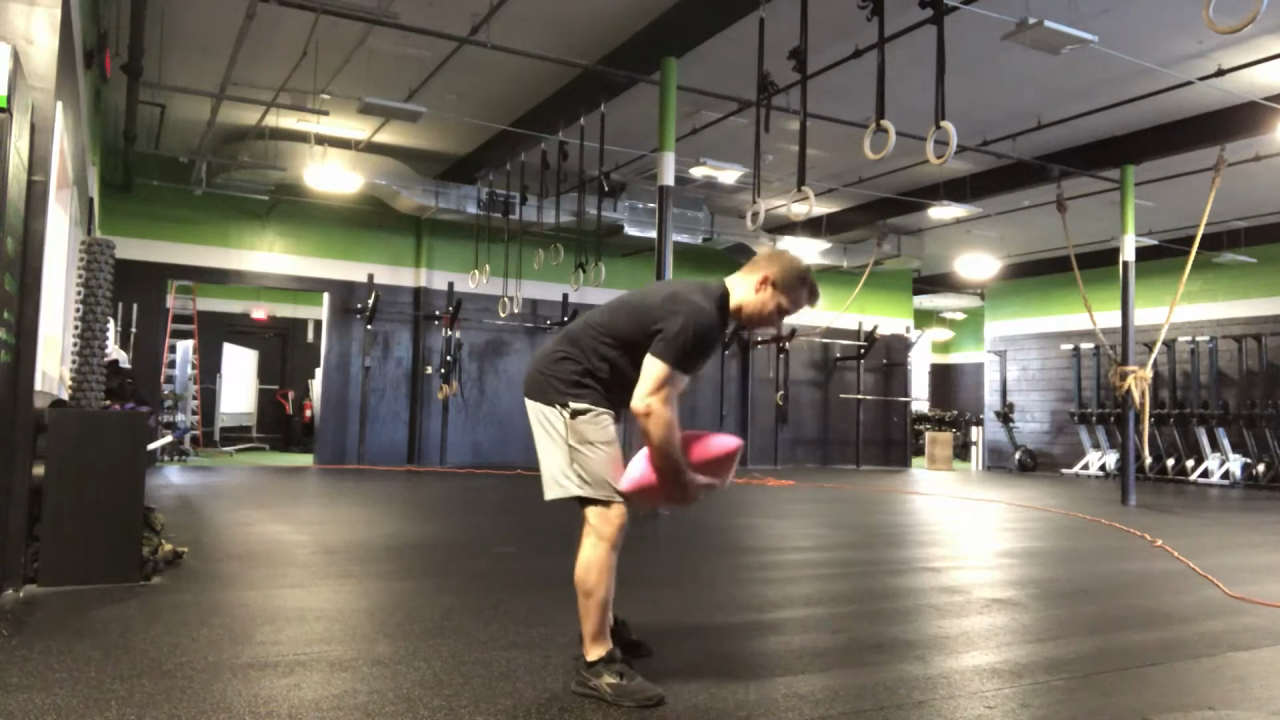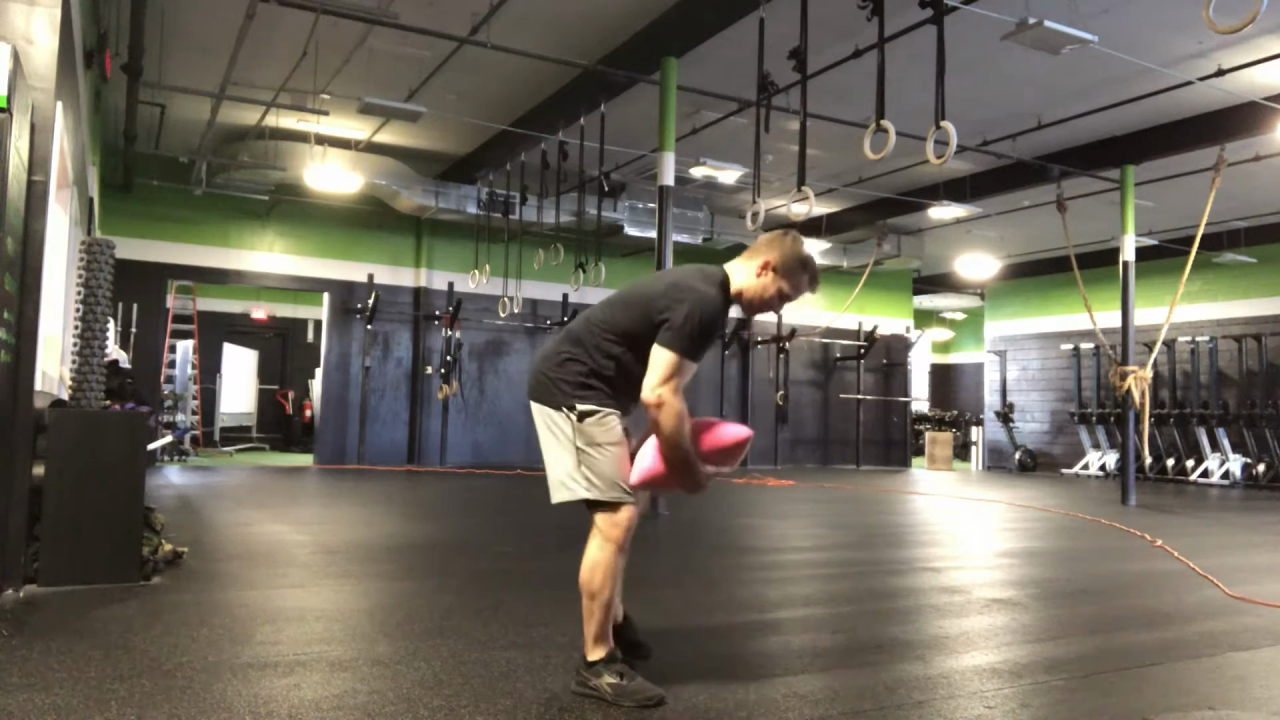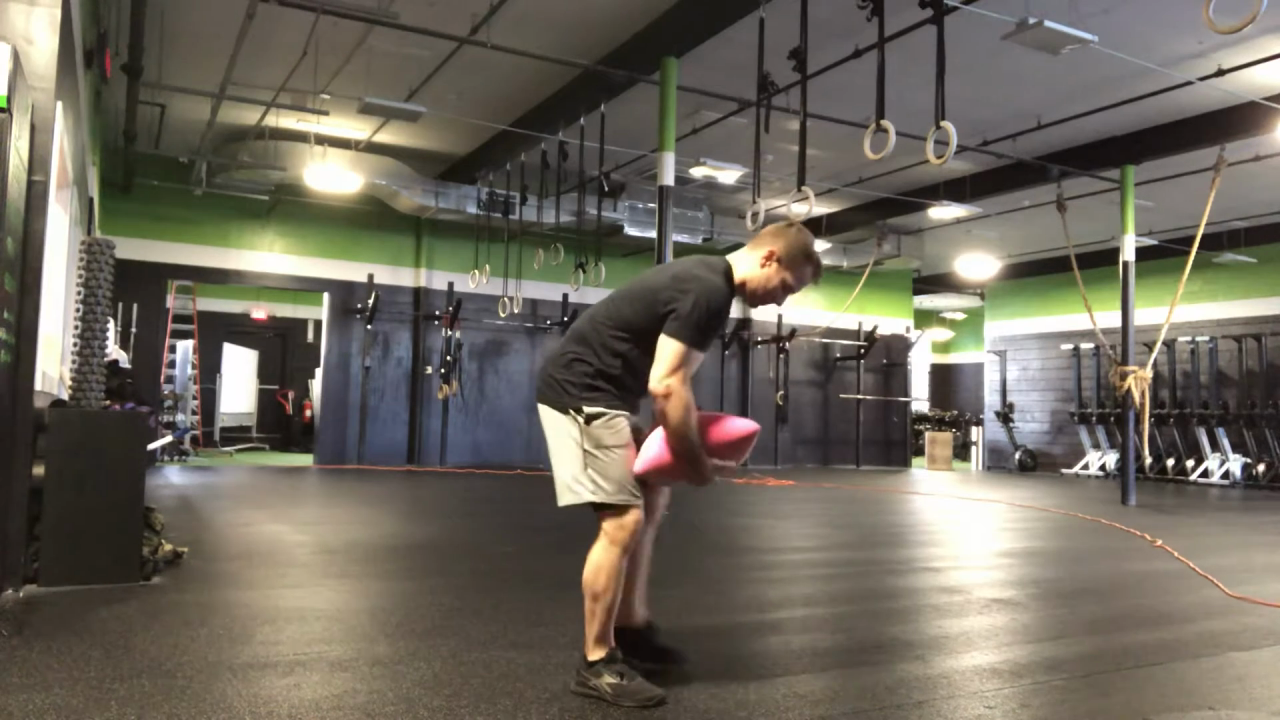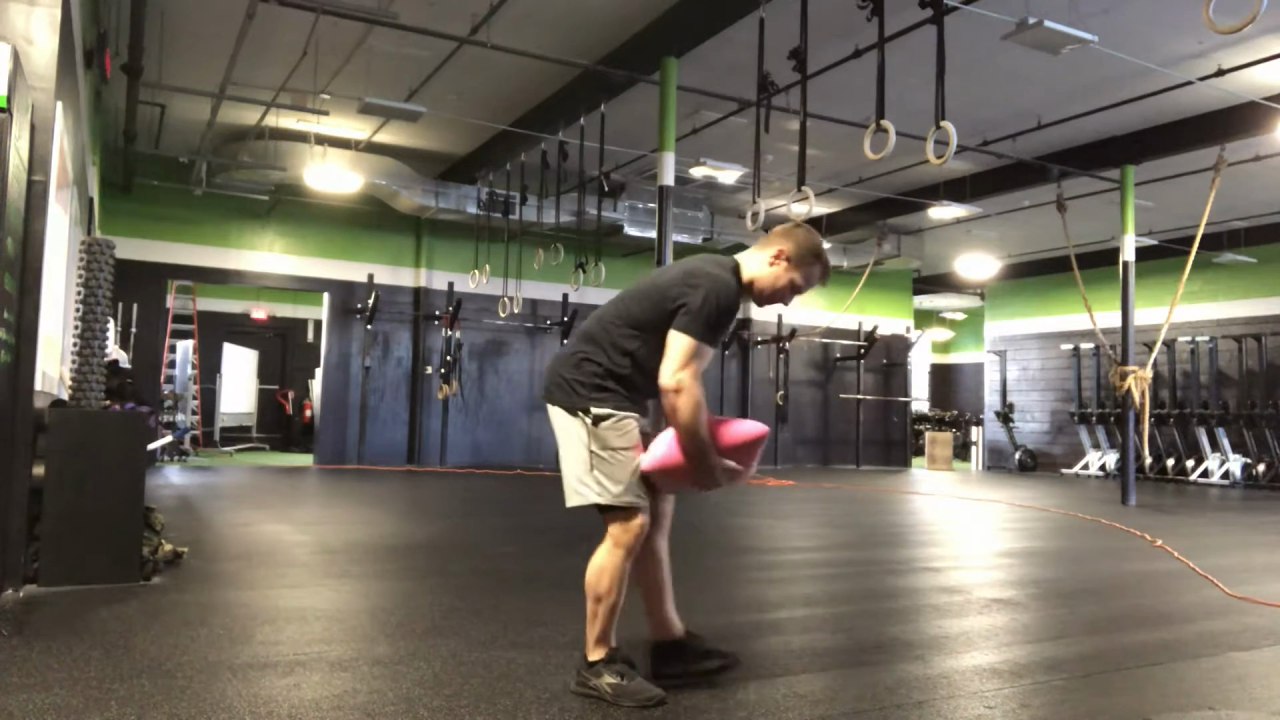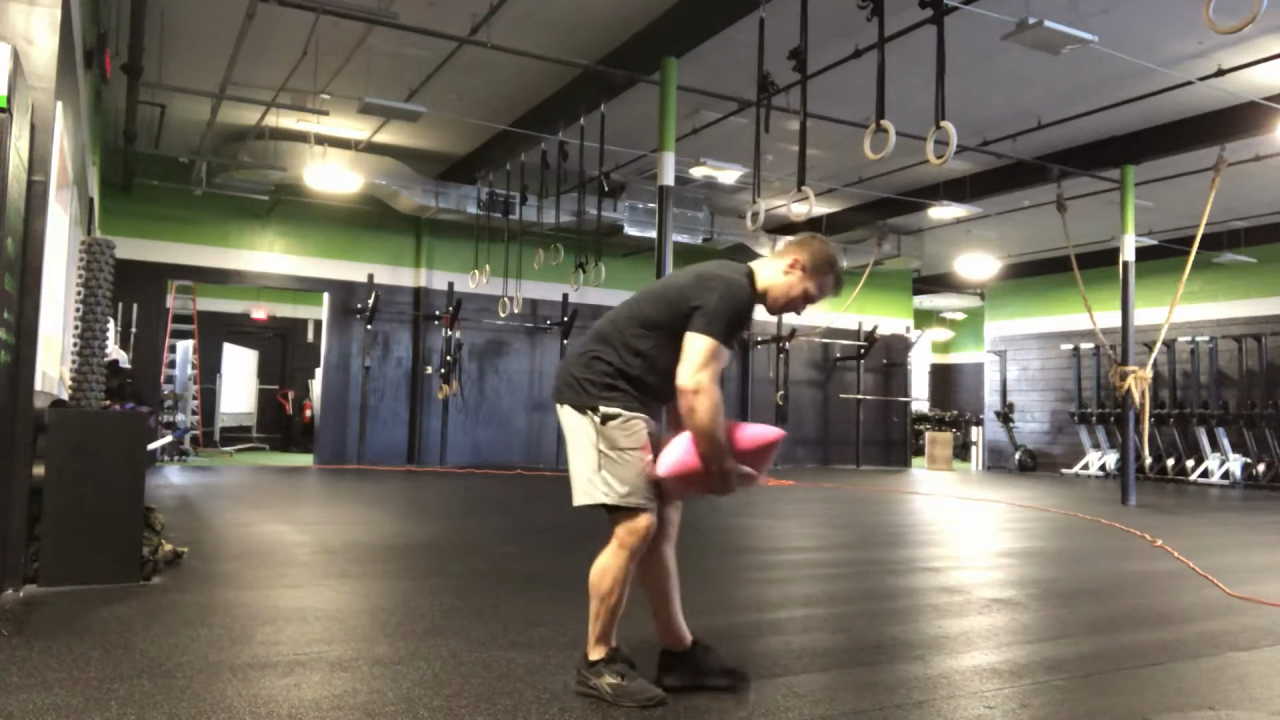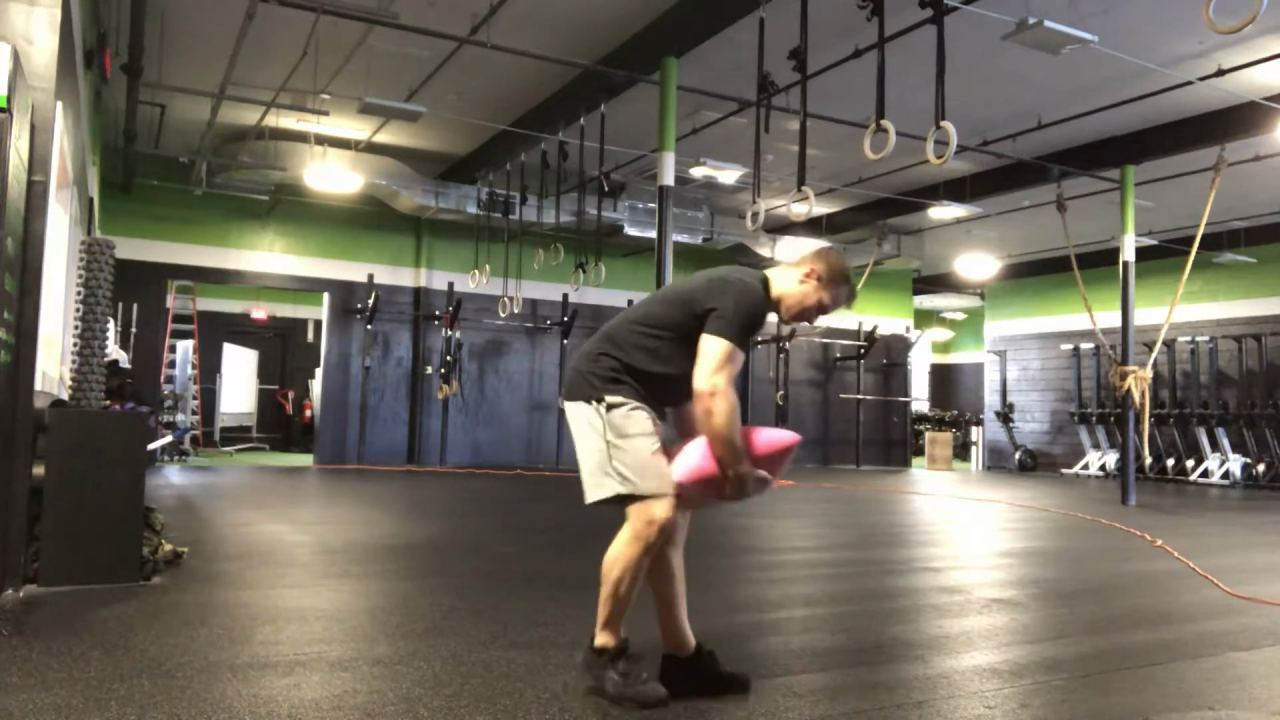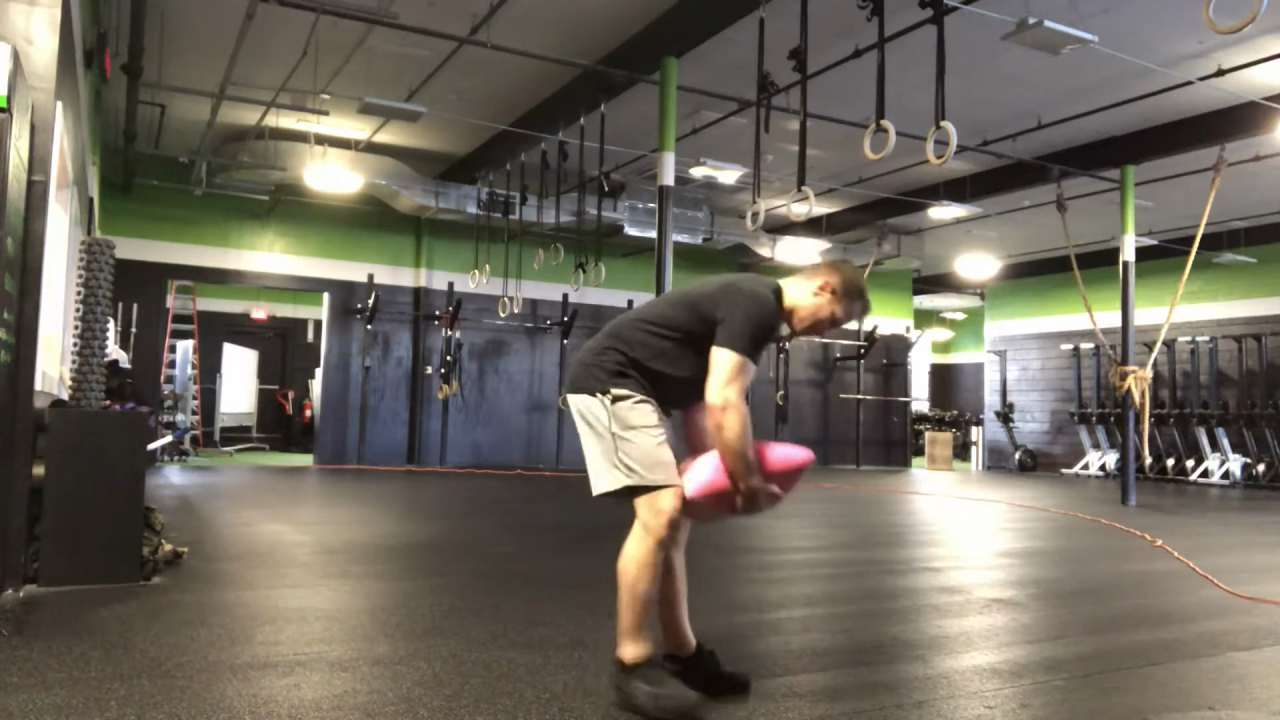
dt=0.1s
person 1, frame 1
left shoulder: (706, 309)
right shoulder: (697, 314)
left elbow: (661, 395)
right elbow: (649, 406)
left wrist: (673, 467)
right wrist: (681, 481)
left hip: (576, 387)
right hip: (566, 387)
left knee: (614, 511)
right knee: (607, 518)
left ankle: (603, 628)
right ankle: (596, 664)
person 1, frame 2
left shoulder: (706, 295)
right shoulder: (701, 302)
left elbow: (665, 386)
right elbow: (658, 396)
left wrist: (680, 455)
right wrist: (690, 470)
left hip: (584, 388)
right hip: (572, 390)
left knee: (628, 502)
right knee: (616, 516)
left ankle: (611, 622)
right ankle: (597, 664)
person 1, frame 3
left shoulder: (707, 281)
right shoulder: (707, 290)
left elbow: (667, 379)
right elbow: (667, 387)
left wrist: (682, 452)
right wrist: (697, 463)
left hip: (597, 392)
right hip: (581, 391)
left knee: (650, 500)
right knee: (622, 523)
left ankle: (630, 629)
right ankle: (597, 665)
person 1, frame 4
left shoulder: (714, 280)
right shoulder: (717, 287)
left elbow: (675, 376)
right elbow: (677, 383)
left wrist: (690, 451)
right wrist: (707, 464)
left hip: (607, 392)
right hip: (590, 392)
left knee: (656, 510)
right knee: (629, 525)
left ankle: (671, 644)
right ankle: (598, 664)
person 1, frame 5
left shoulder: (725, 287)
right shoulder: (731, 290)
left elbow: (679, 381)
right elbow: (696, 384)
left wrist: (691, 452)
right wrist: (722, 466)
left hip: (622, 396)
right hip: (599, 394)
left knee: (662, 516)
right knee: (635, 526)
left ankle: (679, 654)
right ankle: (598, 663)
person 1, frame 6
left shoulder: (738, 292)
right shoulder: (745, 295)
left elbow: (690, 386)
right elbow: (711, 388)
right wrist: (738, 471)
left hip: (629, 393)
right hip: (606, 387)
left knee: (672, 518)
right knee: (654, 514)
left ankle: (683, 658)
right ankle: (604, 650)
person 1, frame 7
left shoulder: (750, 303)
right shoulder: (757, 306)
left elbow: (699, 400)
right elbow: (724, 401)
right wrist: (749, 483)
left hip: (621, 387)
right hip: (608, 382)
left knee: (674, 516)
right knee: (660, 511)
left ankle: (684, 655)
right ankle: (633, 663)
